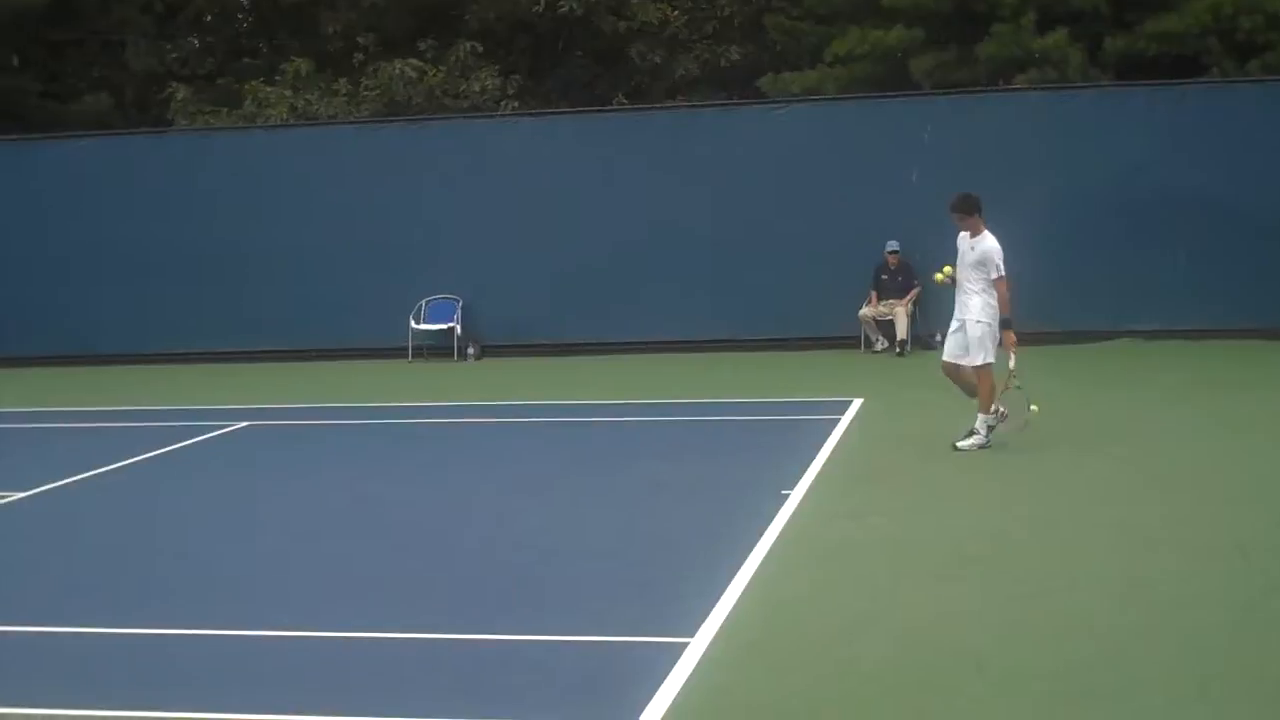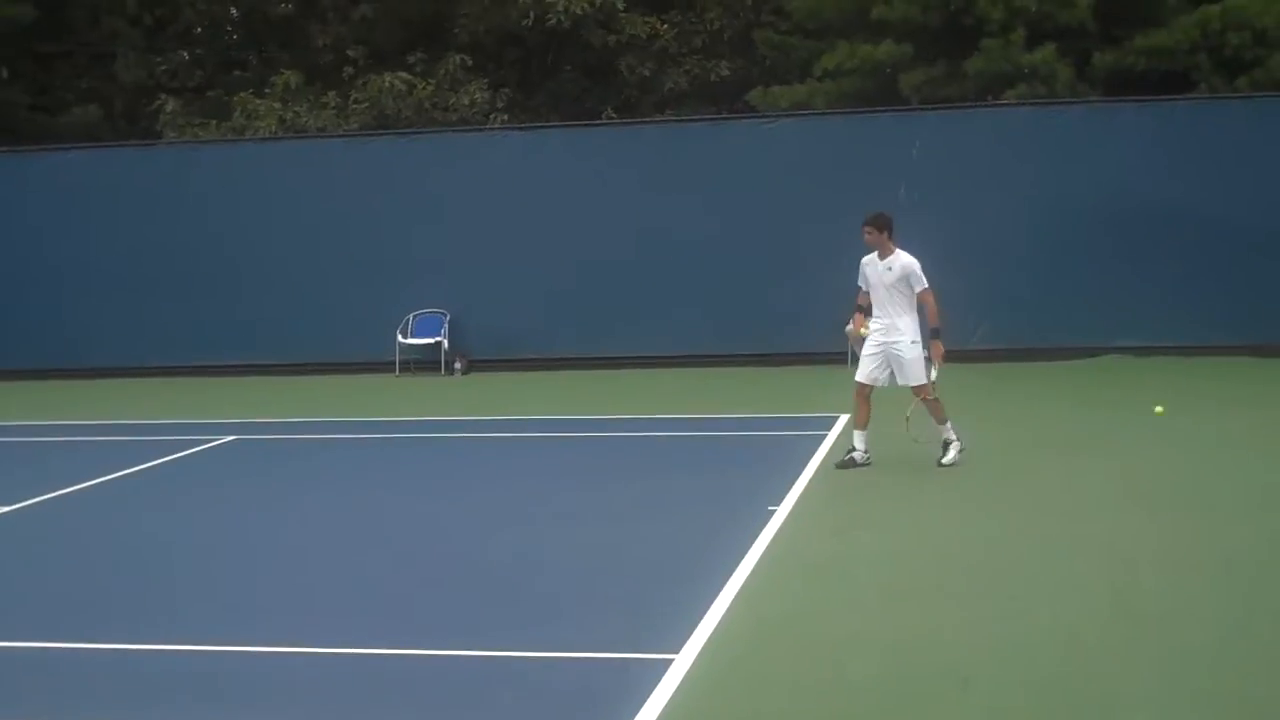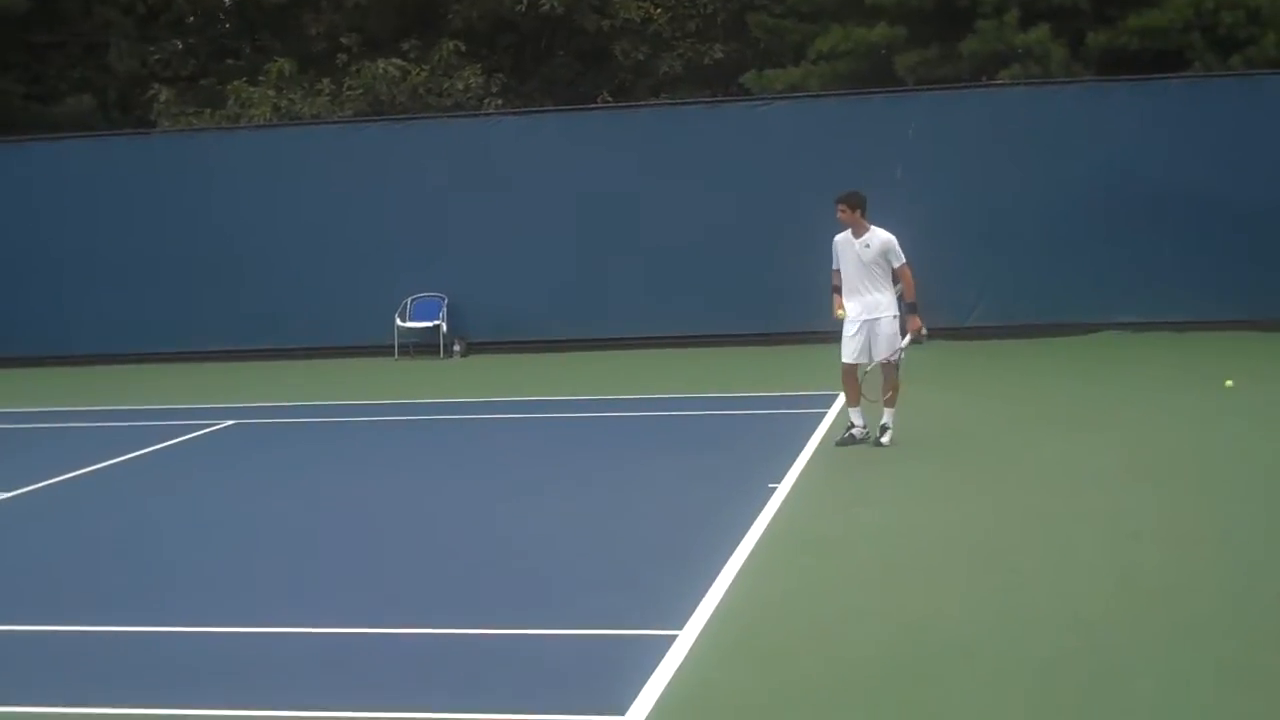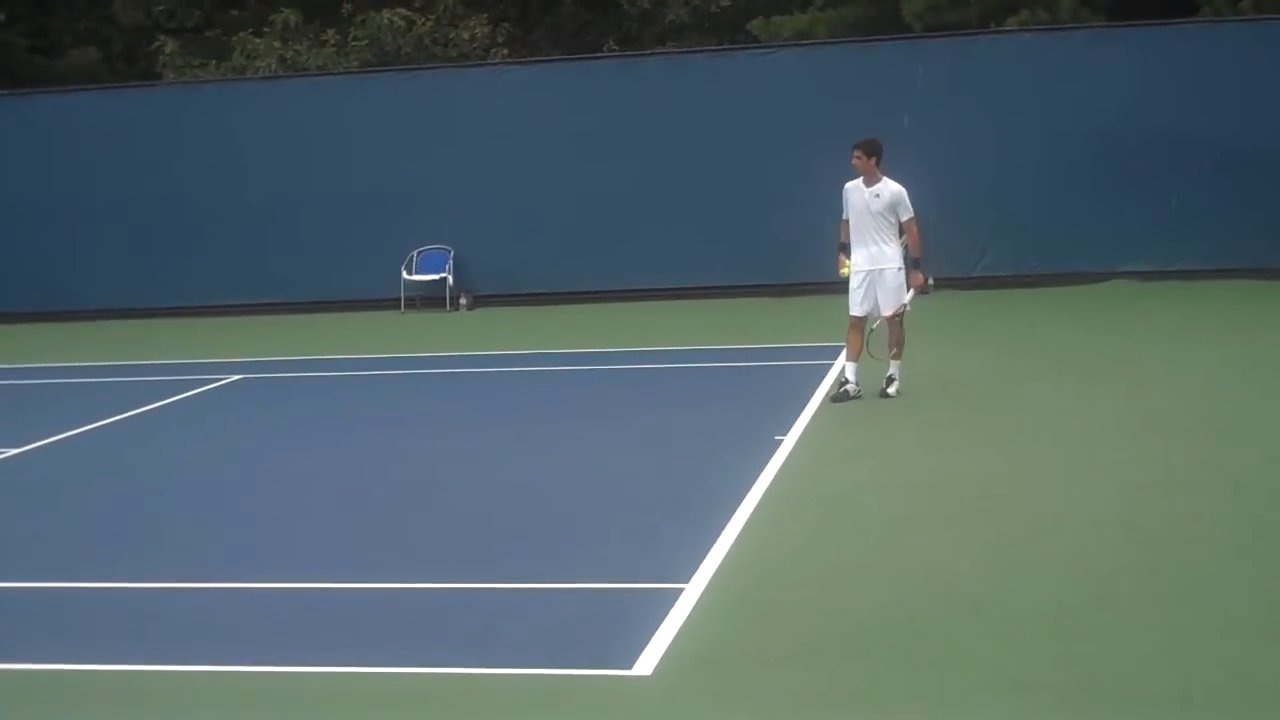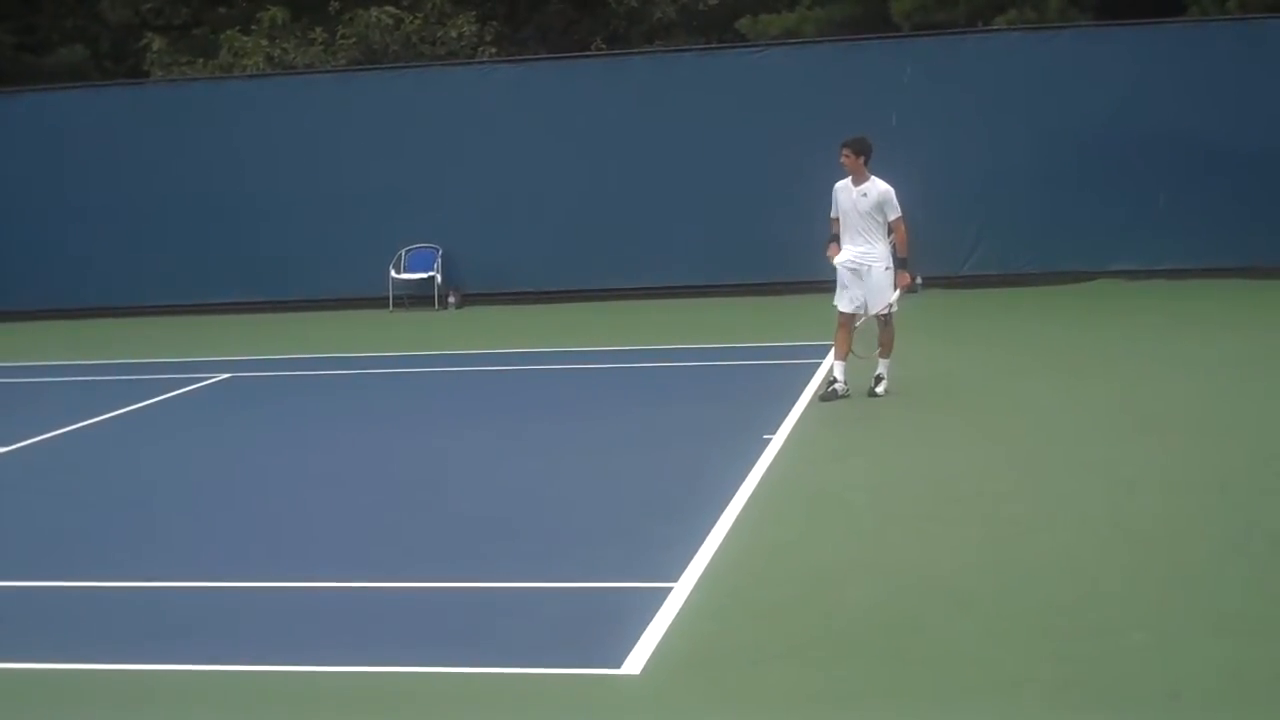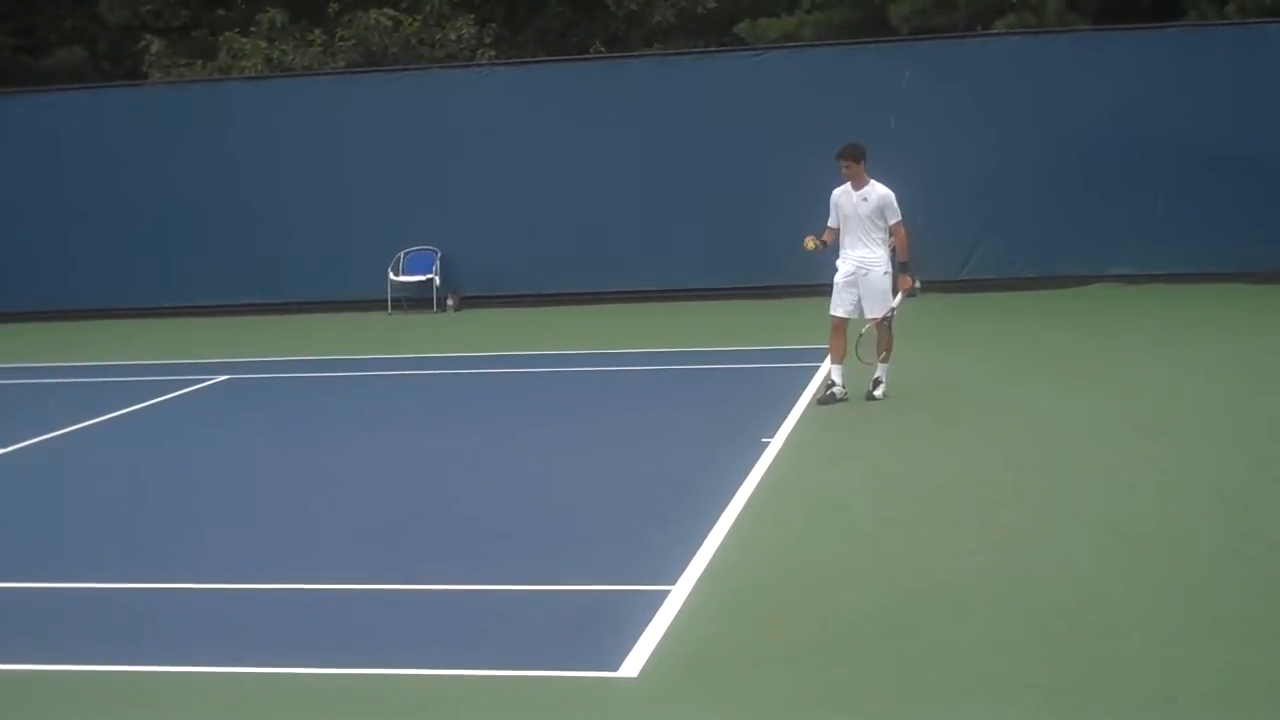
dt=0.5s
person 1, frame 1
left shoulder: (990, 246)
right shoulder: (962, 238)
left elbow: (1002, 289)
left wrist: (1006, 328)
right wrist: (949, 277)
left hip: (981, 317)
right hip: (961, 315)
left knee: (981, 370)
right knee: (949, 367)
left ankle: (980, 431)
right ankle: (993, 411)
person 1, frame 2
left shoulder: (907, 263)
right shoulder: (866, 263)
left elbow: (928, 301)
left wrist: (935, 339)
right wrist: (858, 315)
left hip: (905, 338)
right hip: (876, 338)
left knee: (923, 391)
right knee: (861, 390)
left ankle: (951, 440)
right ankle: (860, 450)
person 1, frame 3
left shoulder: (885, 240)
right shoulder: (839, 242)
left elbow: (905, 276)
left wrist: (912, 313)
right wrist: (837, 296)
left hip: (884, 313)
right hip: (854, 315)
left knee: (888, 368)
right knee: (848, 370)
left ankle: (887, 425)
right ankle: (858, 426)
person 1, frame 4
left shoulder: (895, 191)
right shoulder: (849, 189)
left elbow: (911, 231)
left wrist: (916, 268)
right wrist: (843, 252)
left hip: (890, 266)
right hip: (860, 267)
left knee: (894, 320)
right knee: (855, 322)
left ankle: (893, 376)
right ankle: (850, 381)
person 1, frame 5
left shoulder: (883, 190)
right shoulder: (839, 188)
left elbow: (899, 230)
left wrist: (902, 268)
right wrist: (834, 242)
left hip: (878, 264)
right hip: (848, 264)
left knee: (884, 319)
right knee: (844, 320)
left ankle: (882, 375)
right ankle: (838, 380)
person 1, frame 6
left shoulder: (883, 194)
right shoulder: (837, 195)
left elbow: (898, 233)
left wrist: (904, 271)
right wrist: (819, 242)
left hip: (876, 268)
right hip: (847, 268)
left knee: (882, 324)
right knee: (837, 323)
left ankle: (880, 378)
right ankle: (837, 384)
